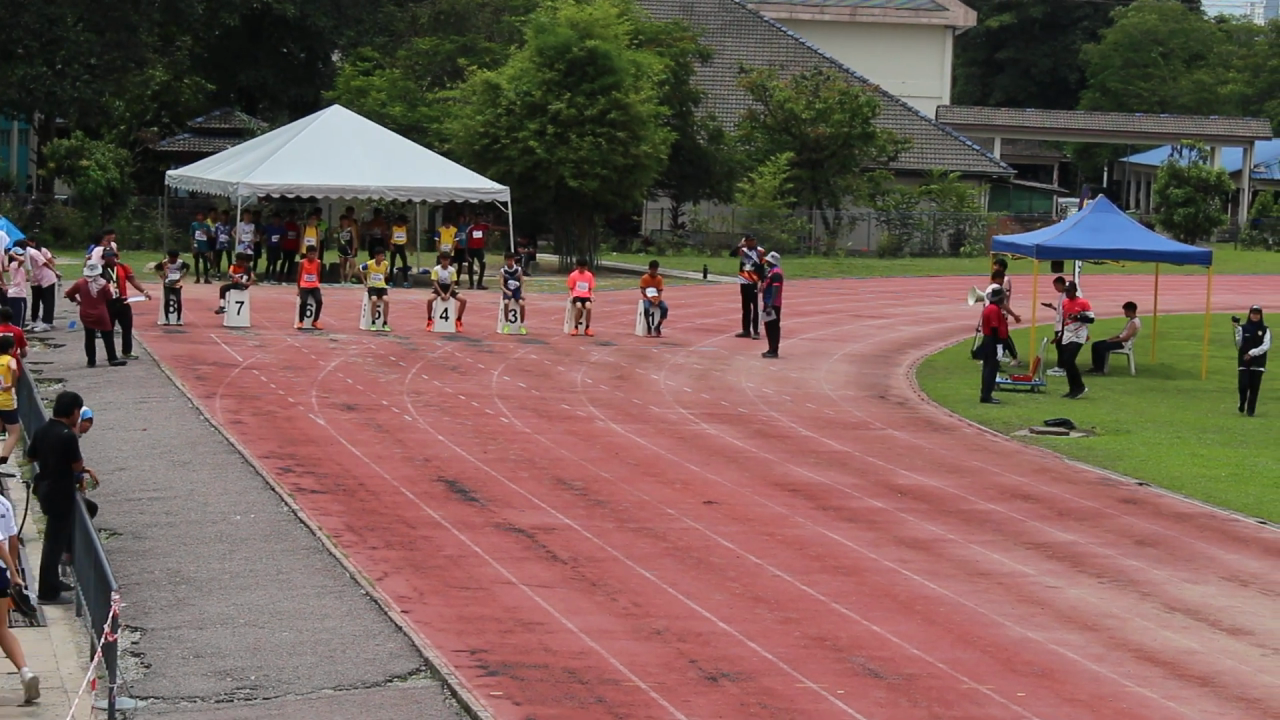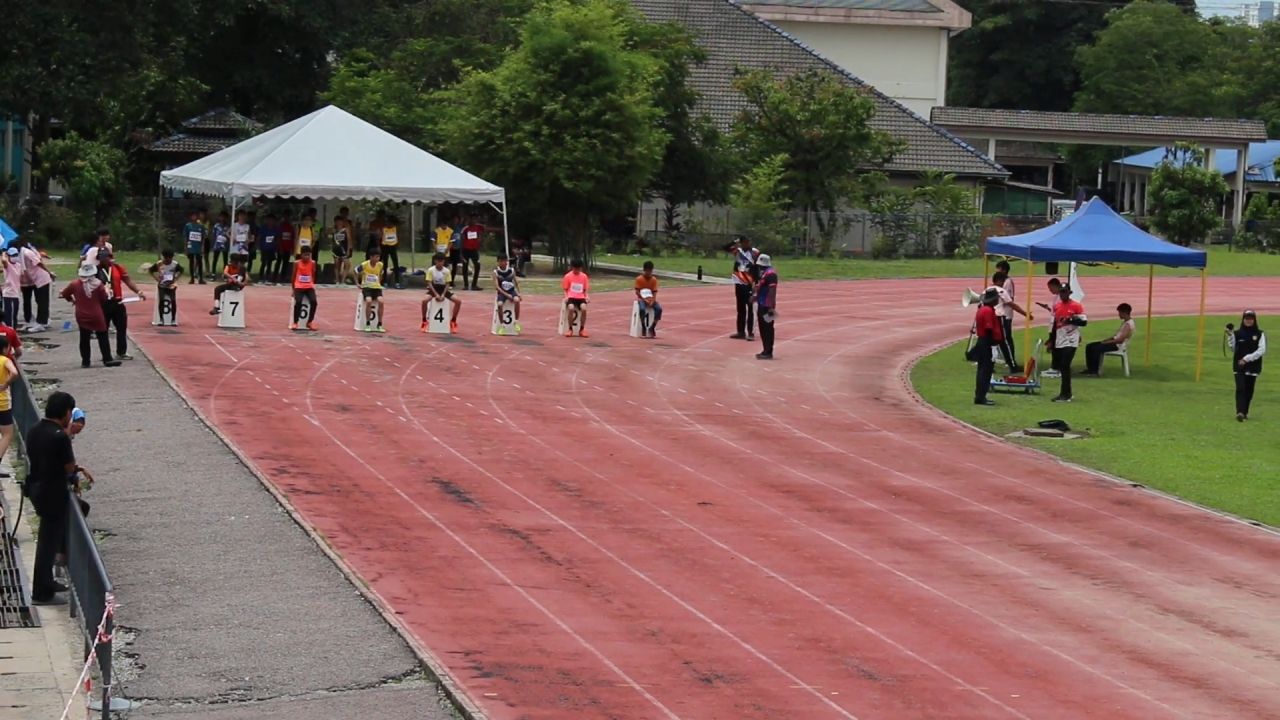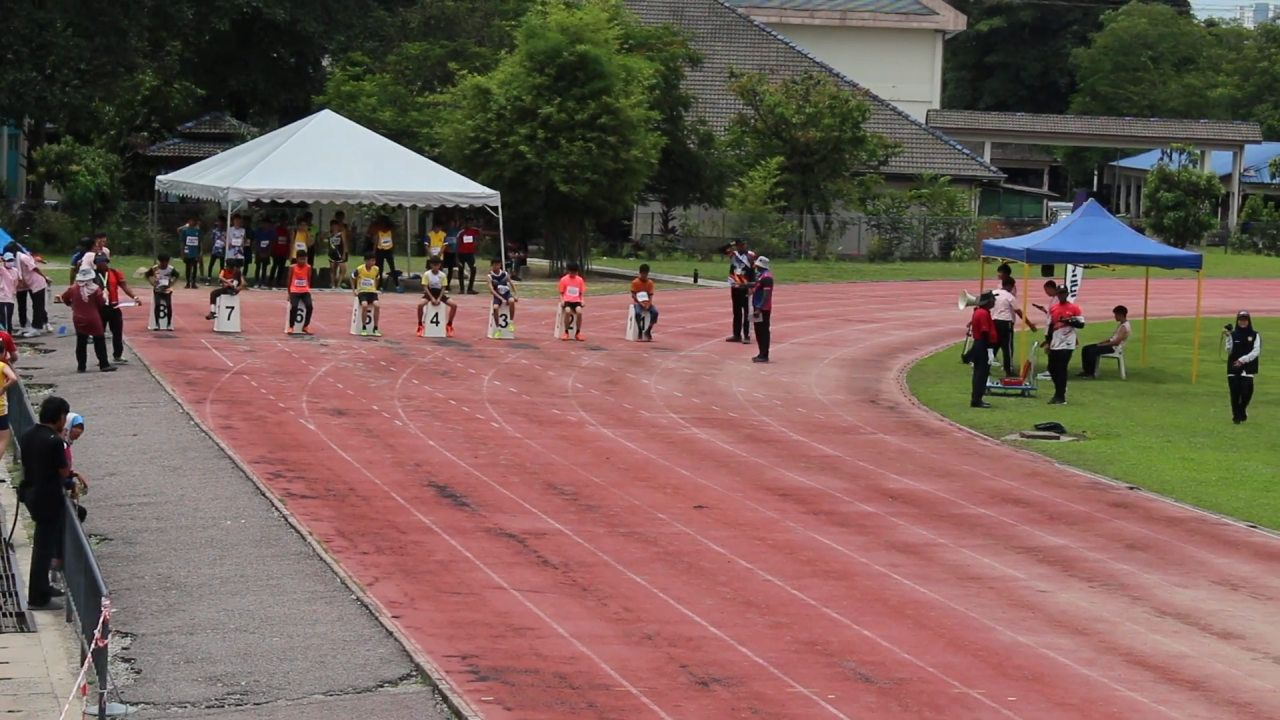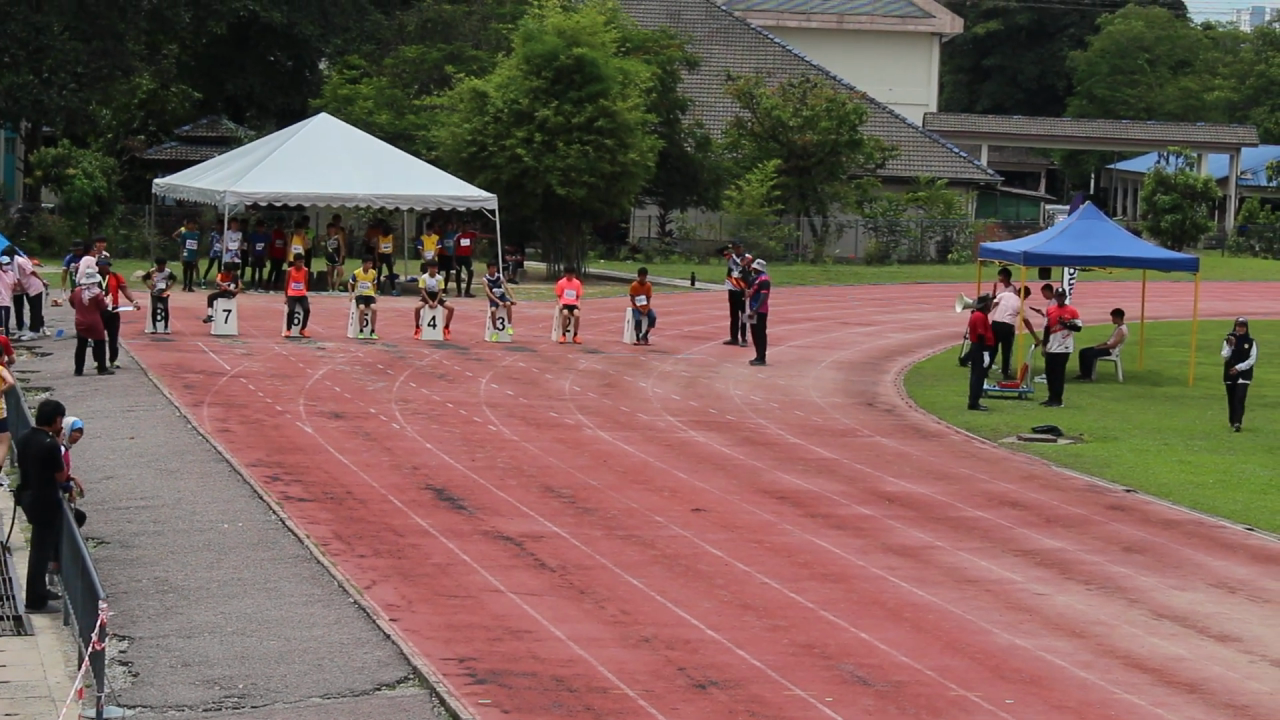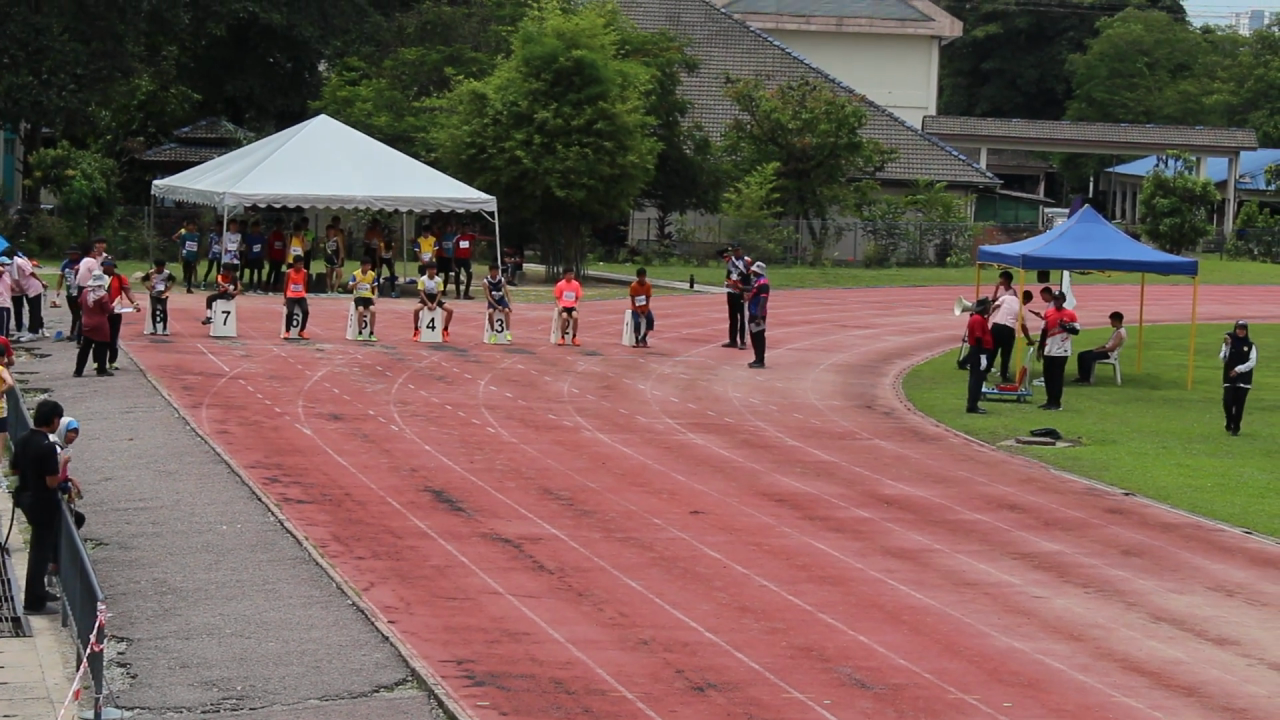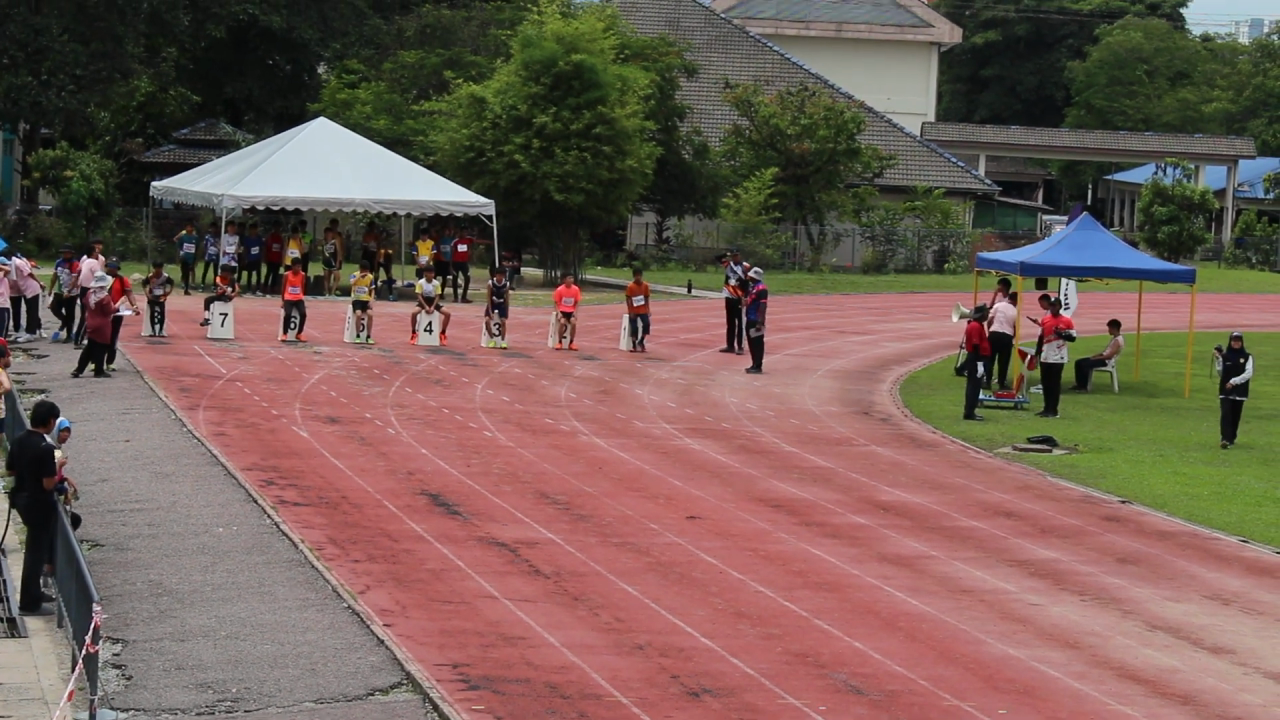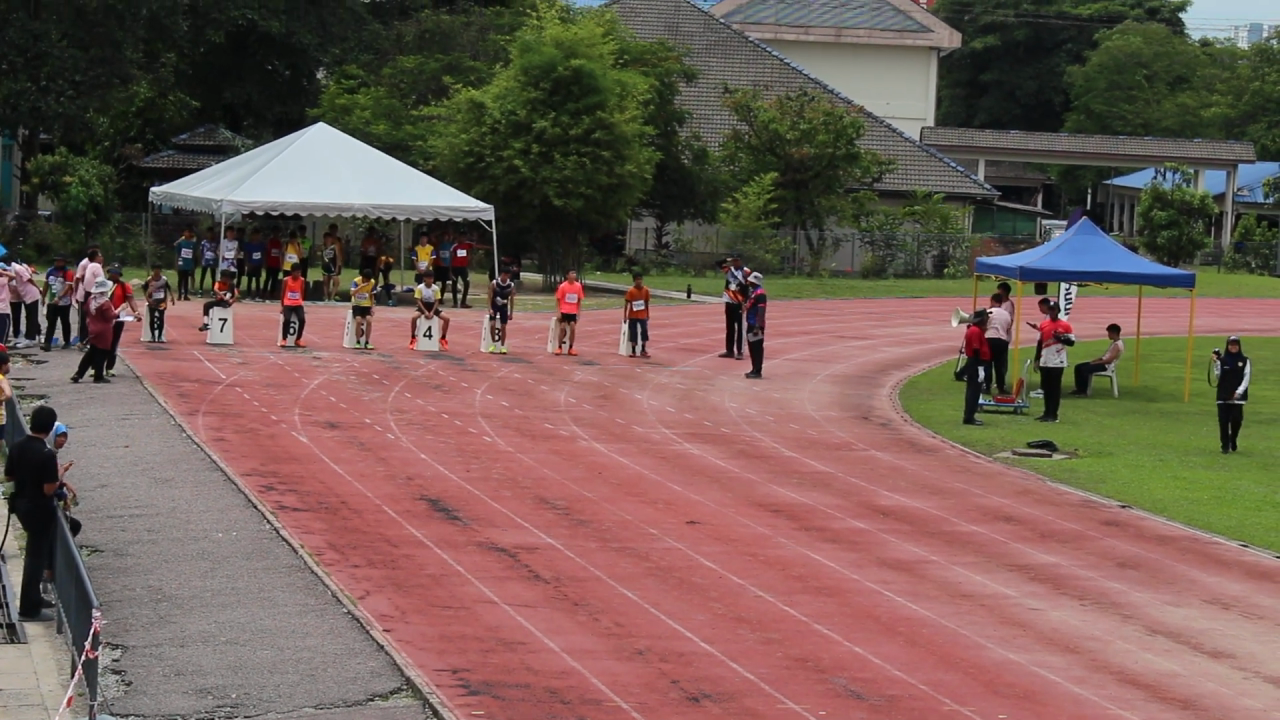
dt=0.3s
person 1, frame 1
left shoulder: (42, 430)
right shoulder: (67, 436)
left elbow: (30, 457)
right elbow: (77, 467)
left hip: (45, 488)
right hip: (60, 493)
left knee: (55, 538)
right knee: (56, 541)
left ankle: (52, 581)
right ankle: (48, 592)
person 1, frame 2
left shoulder: (34, 431)
right shoulder: (60, 437)
right elbow: (70, 468)
left hip: (37, 488)
right hip: (52, 494)
left knee: (48, 538)
right knee: (49, 542)
left ankle: (46, 582)
right ankle: (42, 593)
person 1, frame 3
left shoulder: (27, 436)
right shoulder: (53, 441)
right elbow: (64, 472)
right wrist: (61, 442)
left hip: (31, 493)
right hip: (47, 498)
left knee: (44, 543)
right knee: (45, 546)
left ankle: (41, 587)
right ankle: (38, 597)
person 1, frame 4
left shoulder: (24, 439)
right shoulder: (50, 445)
right elbow: (60, 477)
left hip: (28, 496)
right hip: (44, 501)
left knee: (41, 546)
right knee: (41, 549)
left ankle: (39, 590)
right ankle: (35, 601)
person 1, frame 5
left shoulder: (23, 440)
right shoulder: (48, 446)
left elbow: (15, 469)
right elbow: (52, 482)
right wrist: (59, 464)
left hip: (27, 498)
right hip: (43, 503)
left knee: (40, 547)
right knee: (41, 550)
left ankle: (38, 591)
right ankle: (34, 602)
person 1, frame 6
left shoulder: (18, 441)
right shoulder: (44, 448)
left elbow: (10, 470)
right elbow: (48, 484)
right wrist: (57, 467)
left hip: (22, 499)
right hip: (39, 504)
left knee: (36, 548)
right knee: (37, 551)
left ankle: (33, 592)
right ankle: (29, 603)
person 1, frame 7
left shoulder: (17, 447)
right shoulder: (47, 454)
left elbow: (9, 476)
right elbow: (49, 490)
right wrist: (58, 476)
left hip: (22, 505)
right hip: (39, 510)
left knee: (35, 553)
right knee: (37, 557)
left ankle: (33, 598)
right ankle: (29, 609)
